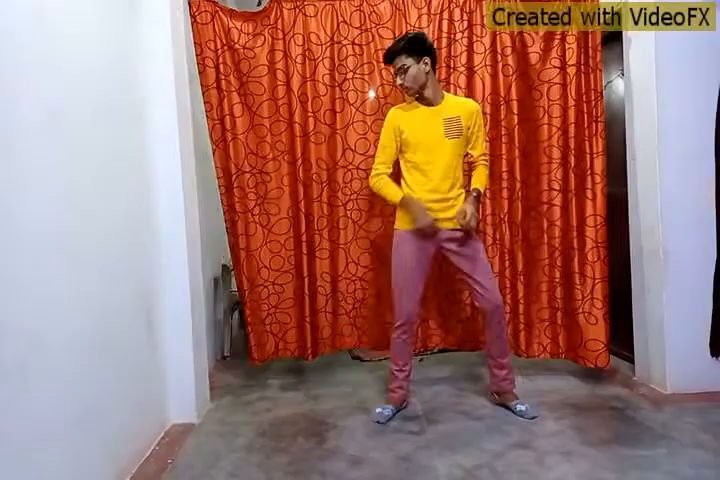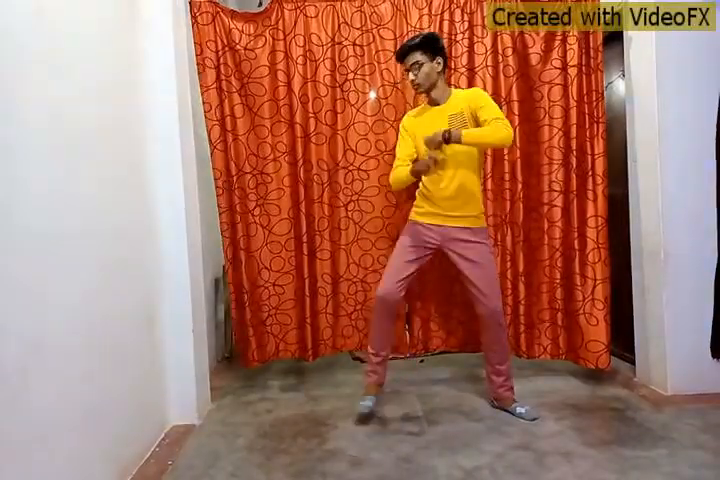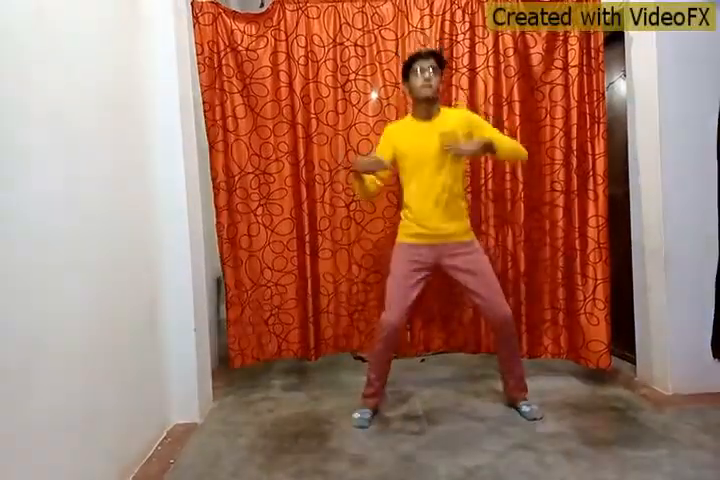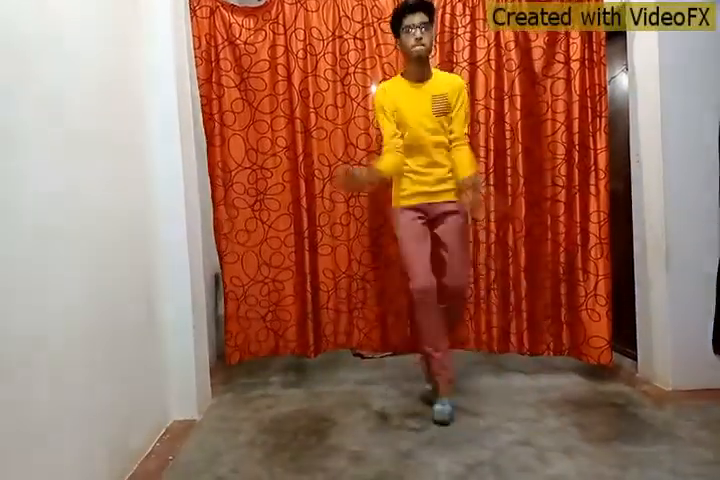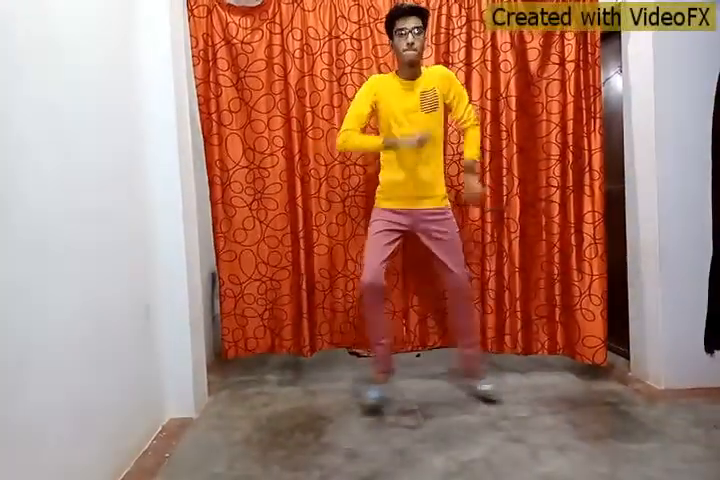
dt=0.3s
person 1, frame 1
left shoulder: (468, 109)
right shoulder: (397, 117)
left elbow: (481, 164)
right elbow: (378, 177)
left wrist: (472, 200)
right wrist: (410, 202)
left hip: (458, 225)
right hip: (412, 227)
left knee: (492, 303)
right knee: (405, 313)
left ankle: (504, 391)
right ankle: (397, 395)
person 1, frame 2
left shoulder: (474, 99)
right shoulder: (411, 121)
left elbow: (504, 135)
right elbow: (397, 180)
left wrist: (447, 135)
right wrist: (418, 163)
left hip: (469, 226)
right hip: (422, 223)
left knee: (491, 309)
right knee: (386, 295)
left ankle: (502, 394)
right ankle: (373, 387)
person 1, frame 3
left shoulder: (464, 120)
right shoulder: (394, 133)
left elbow: (517, 154)
right elbow: (371, 189)
left wrist: (484, 144)
right wrist: (360, 172)
left hip: (460, 242)
right hip: (413, 244)
left knee: (501, 317)
right knee: (391, 323)
left ankle: (517, 393)
right ankle: (370, 399)
person 1, frame 4
left shoulder: (453, 85)
right shoulder: (386, 93)
left elbow: (460, 145)
right elbow: (393, 155)
left wrist: (470, 185)
right wrist: (370, 175)
left hip: (449, 200)
right hip: (408, 202)
left knee: (456, 285)
right knee: (422, 286)
left ankle: (433, 367)
right ankle: (443, 382)
person 1, frame 5
left shoulder: (445, 81)
right shoulder: (375, 87)
left elbow: (470, 126)
right elbow: (346, 139)
left wrist: (470, 170)
right wrist: (396, 141)
left hip: (433, 206)
right hip: (389, 205)
left knee: (459, 282)
right knee: (371, 282)
left ankle: (472, 370)
right ankle: (381, 373)
